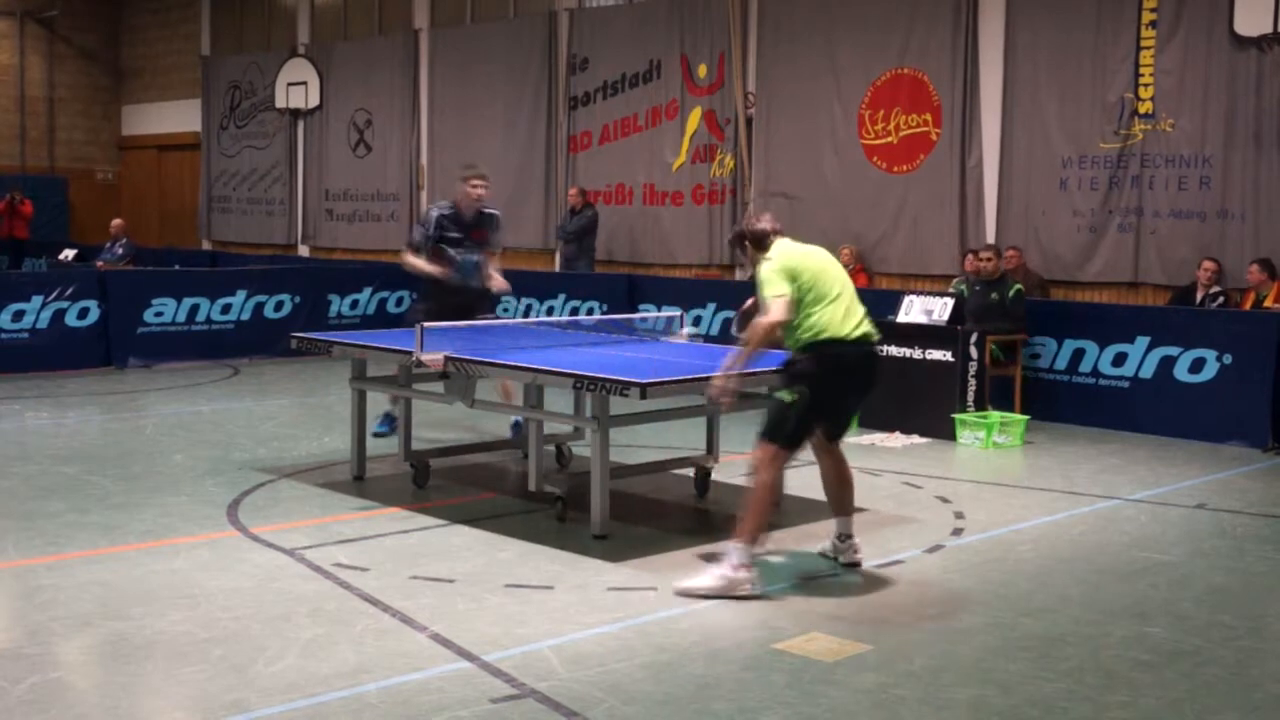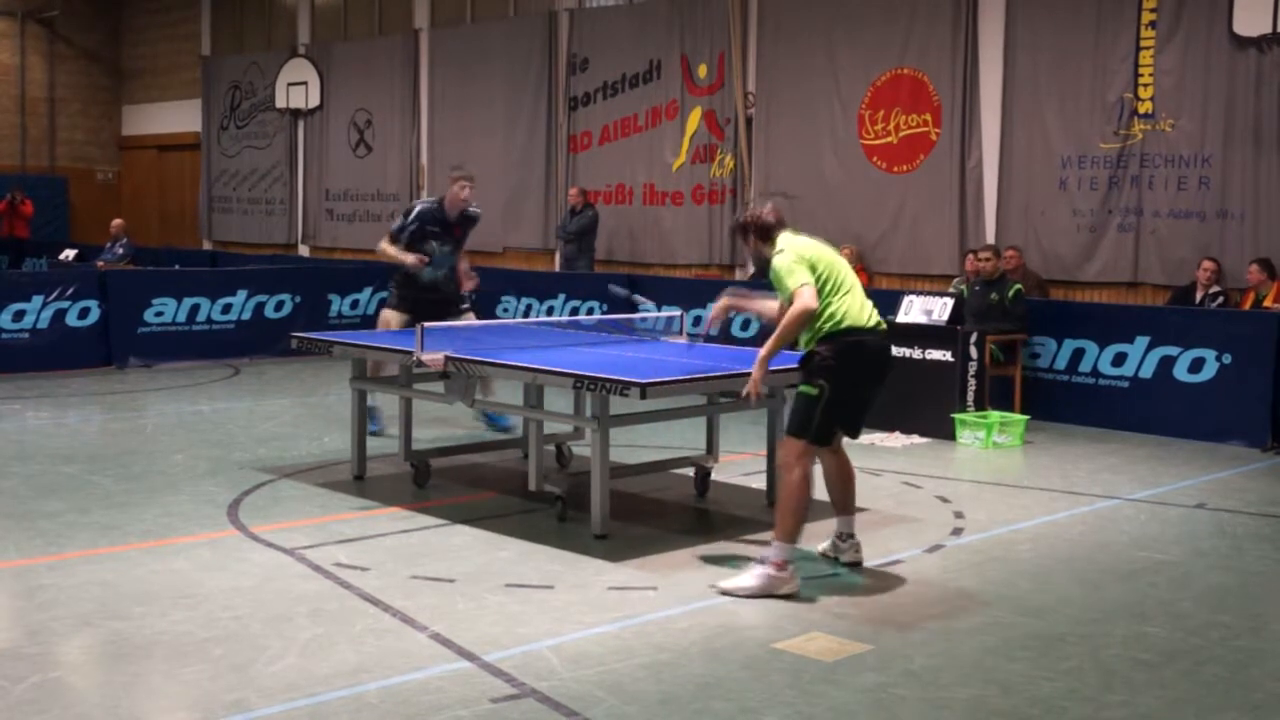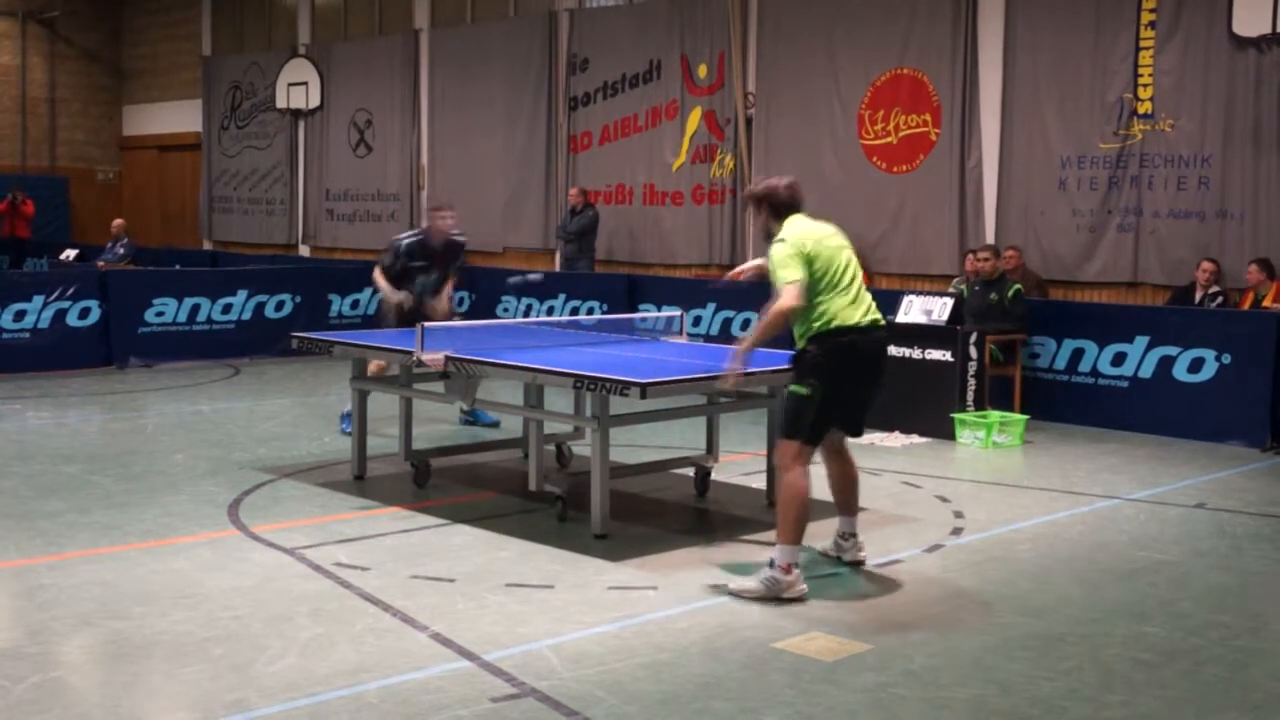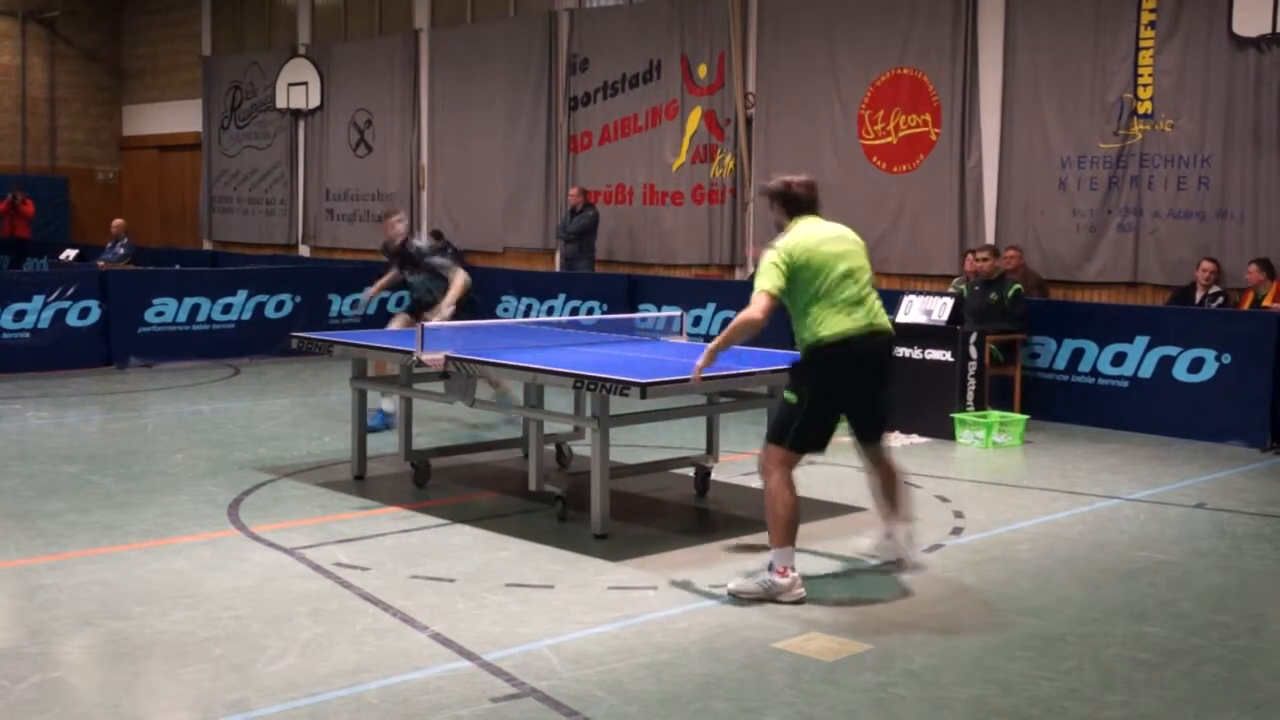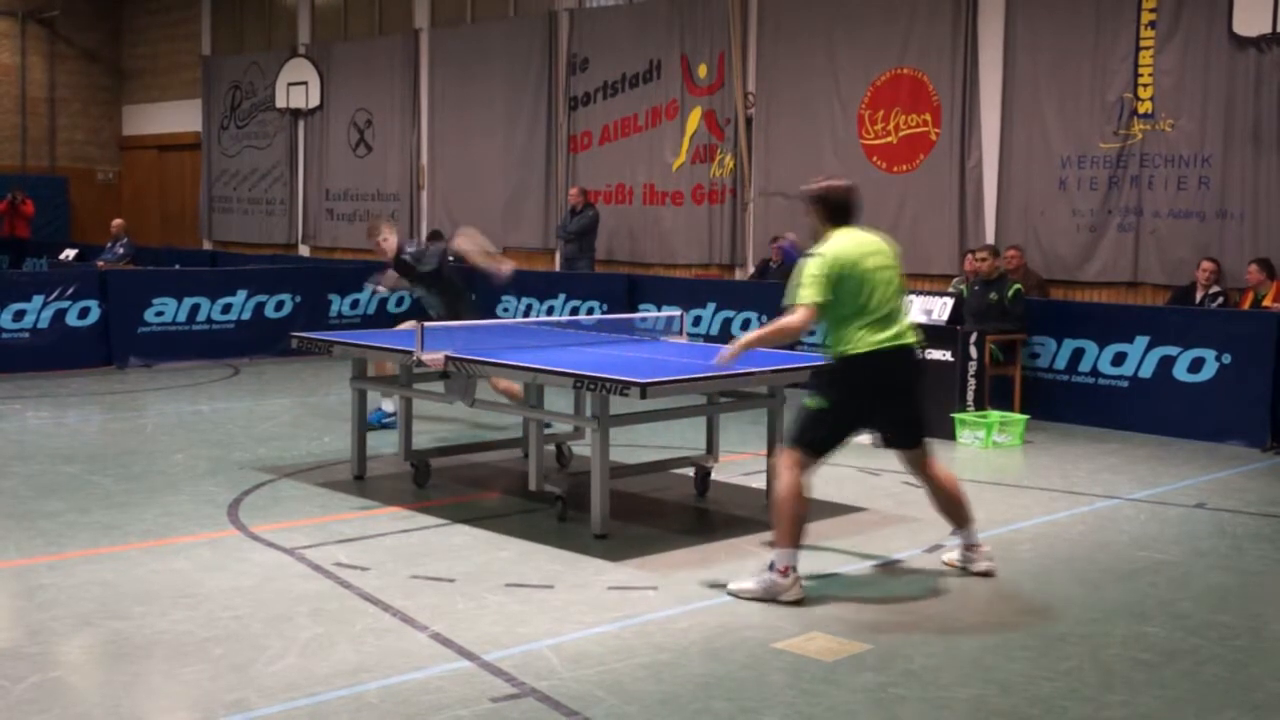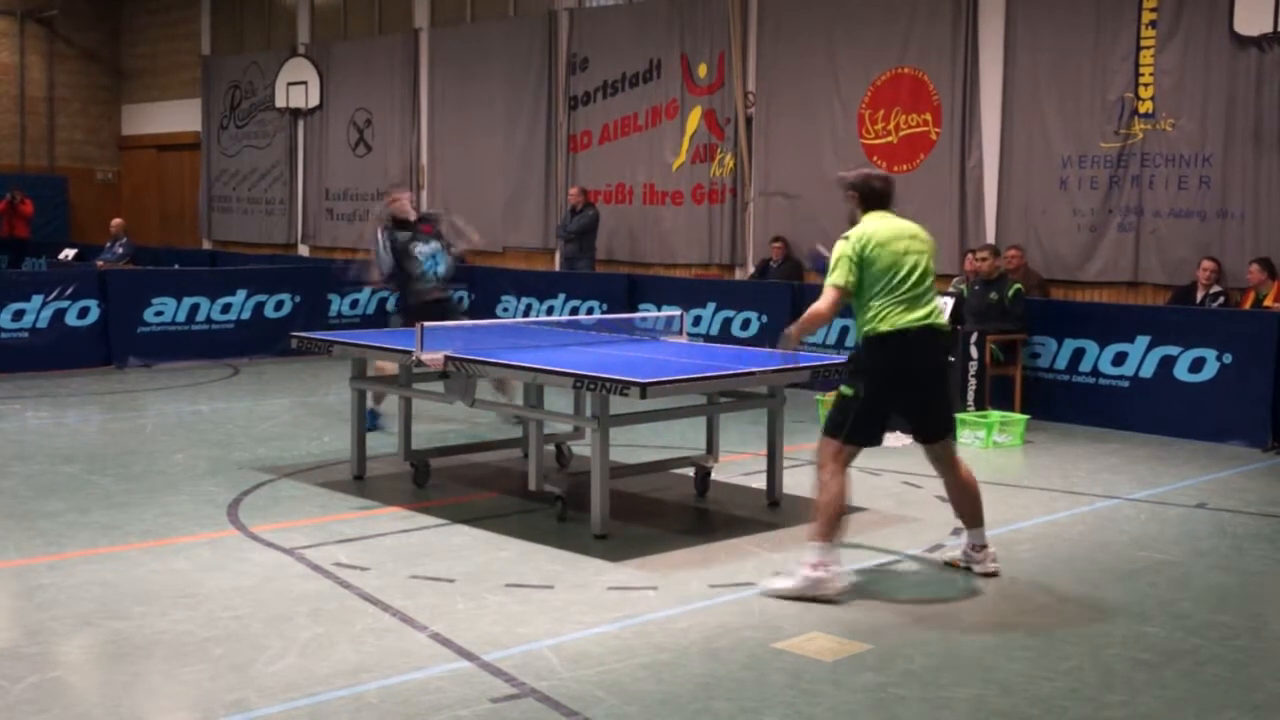
dt=0.2s
person 1, frame 1
left shoulder: (774, 262)
right shoulder: (816, 254)
left elbow: (776, 320)
left wrist: (731, 366)
left hip: (826, 357)
right hip: (863, 353)
left knee: (767, 460)
right knee: (825, 443)
left ankle: (736, 568)
right ankle: (845, 542)
person 1, frame 2
left shoulder: (786, 255)
right shoulder: (807, 244)
left elbow: (807, 307)
right elbow: (785, 308)
left wrist: (763, 357)
right wrist: (739, 300)
left hip: (844, 348)
right hip: (872, 345)
left knee: (794, 455)
right knee: (829, 442)
left ankle: (777, 568)
right ankle: (845, 541)
person 1, frame 3
left shoulder: (787, 242)
right shoulder: (824, 231)
left elbow: (789, 303)
left wrist: (743, 348)
right wrist: (765, 266)
left hip: (835, 346)
right hip: (870, 340)
left knee: (791, 457)
right knee: (833, 442)
left ankle: (785, 571)
right ankle: (848, 539)
person 1, frame 4
left shoulder: (783, 249)
right shoulder: (849, 236)
left elbow: (756, 315)
left wrist: (712, 350)
left hip: (831, 356)
right hip: (876, 347)
left knee: (776, 462)
right knee: (874, 450)
left ankle: (783, 574)
right ankle: (897, 537)
person 1, frame 5
left shoulder: (823, 257)
right shoulder: (883, 246)
left elbow: (798, 323)
left wrist: (744, 342)
left hip: (857, 368)
right hip: (902, 361)
left knee: (789, 463)
right knee: (921, 461)
left ankle: (783, 574)
right ankle: (974, 550)
person 1, frame 6
left shoulder: (854, 239)
right shoulder: (920, 234)
left elbow: (826, 307)
left wrist: (793, 334)
left hip: (885, 351)
right hip: (931, 345)
left knee: (832, 456)
right knee: (944, 454)
left ankle: (820, 568)
right ankle: (980, 550)
person 2, frame 1
left shoulder: (491, 218)
right shoulder: (437, 216)
right elbow: (407, 258)
left wrist: (494, 275)
right wrist: (431, 269)
left hip: (474, 301)
right hip: (436, 299)
left ankle: (518, 417)
right ankle: (392, 414)
person 2, frame 2
left shoulder: (471, 217)
right shoulder: (421, 211)
right elbow: (383, 247)
left wrist: (464, 271)
right wrist: (405, 258)
left hip: (446, 293)
right hip: (409, 290)
left ankle: (486, 408)
right ankle: (371, 407)
person 2, frame 3
left shoulder: (456, 243)
right shoulder: (405, 244)
right elbow: (378, 273)
left wrist: (444, 298)
right wrist: (390, 294)
left hip: (433, 309)
right hip: (401, 309)
right knee: (381, 362)
left ankle: (468, 410)
right ankle: (351, 412)
person 2, frame 4
left shoulder: (420, 248)
right shoulder: (391, 249)
left elbow: (460, 276)
left wrist: (447, 306)
right wrist: (377, 288)
left hip: (455, 308)
right hip: (423, 306)
left ankle: (506, 401)
right ankle: (386, 410)
person 2, frame 5
left shoulder: (414, 254)
right shoulder: (401, 262)
left elbow: (460, 240)
left wrist: (495, 263)
left hip: (461, 322)
right hip: (440, 321)
left knee: (499, 384)
right ankle: (388, 411)
person 2, frame 6
left shoulder: (431, 222)
right shoulder: (387, 234)
right elbow: (378, 277)
left hip: (445, 309)
right hip: (413, 314)
right knee: (384, 369)
right ankle: (374, 411)
